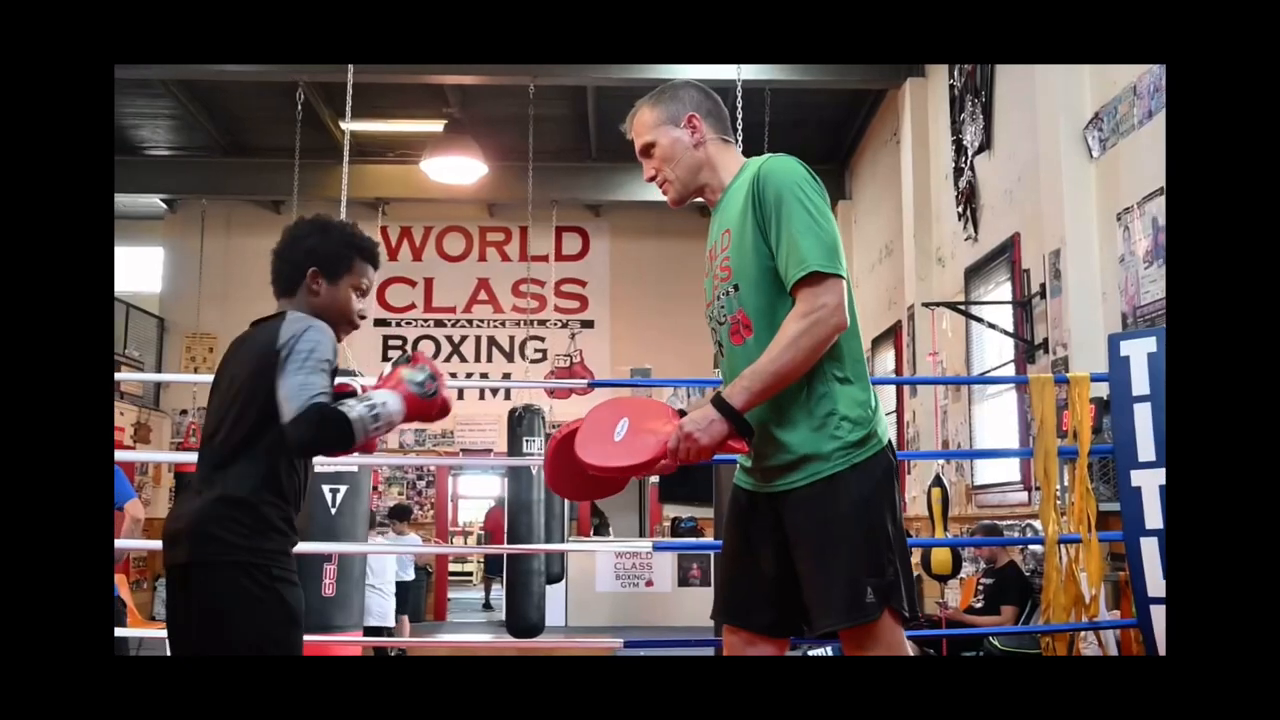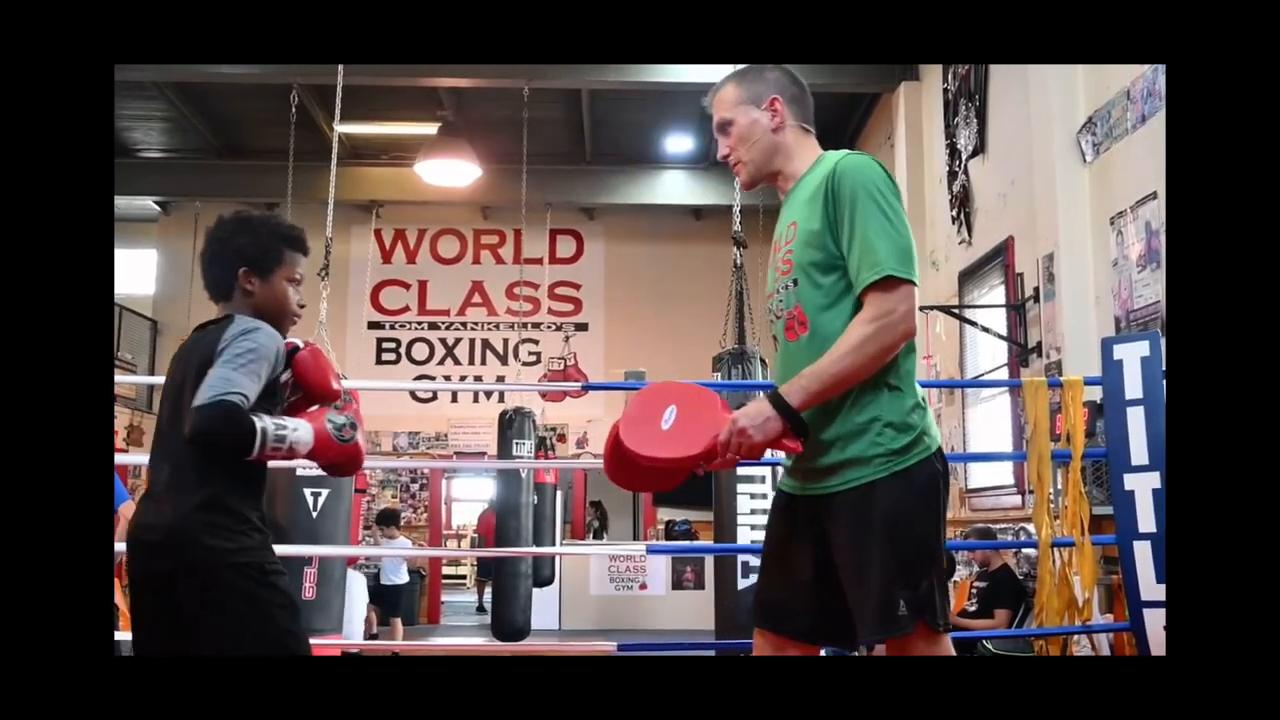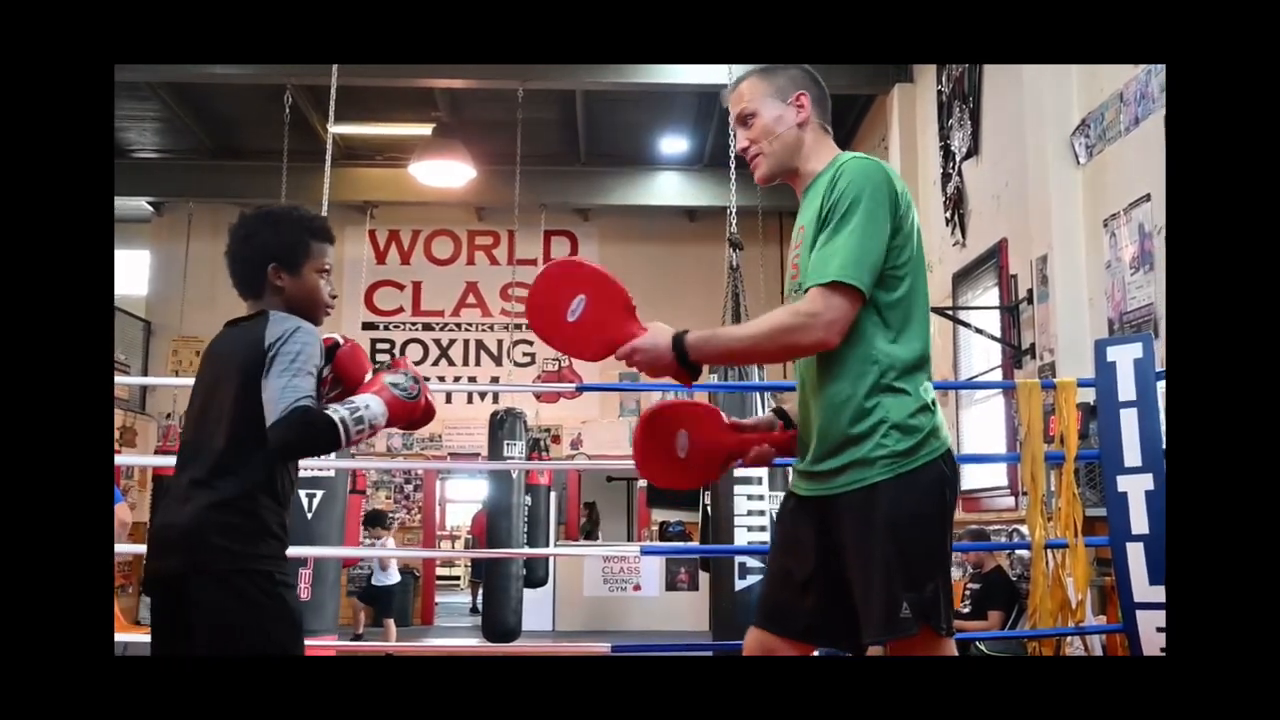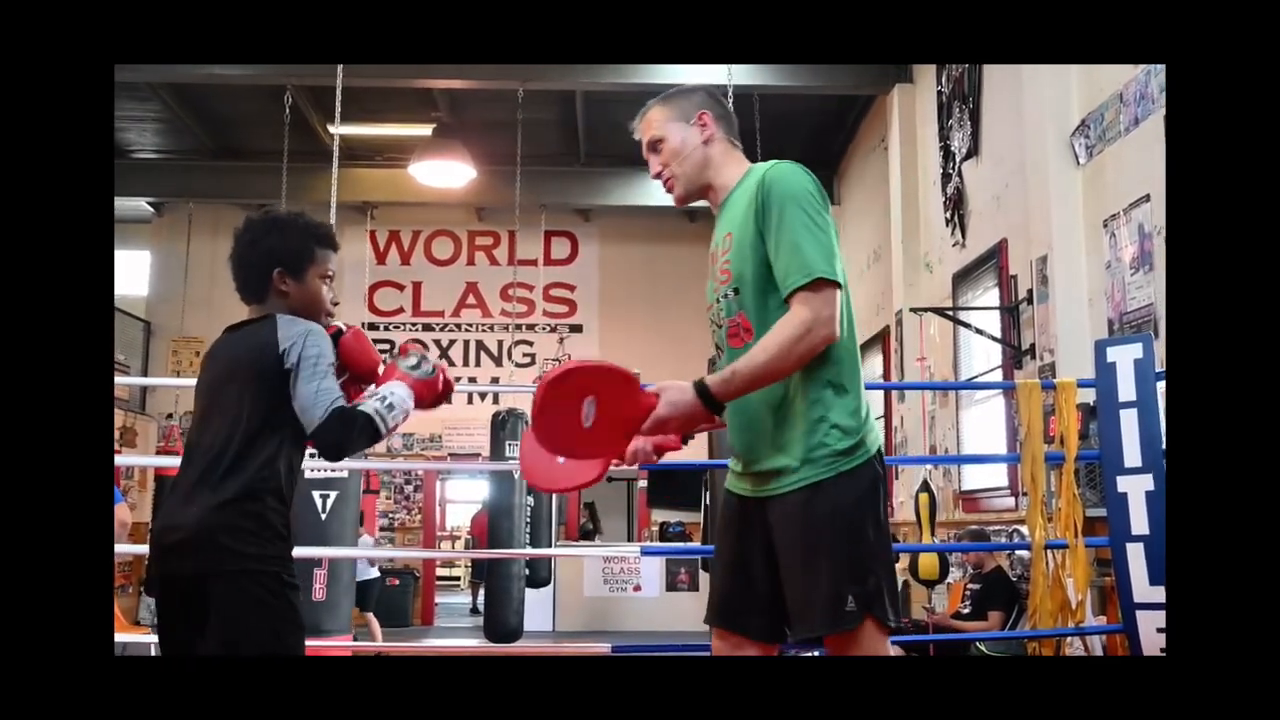
dt=0.5s
person 1, frame 1
left shoulder: (775, 178)
right shoulder: (724, 223)
left elbow: (826, 311)
left wrist: (725, 409)
right wrist: (687, 426)
left hip: (834, 461)
right hip: (763, 473)
left knee: (874, 636)
right knee: (746, 638)
person 1, frame 2
left shoulder: (849, 174)
right shoulder: (793, 214)
left elbow: (893, 315)
left wrist: (781, 405)
right wrist: (752, 420)
left hip: (879, 467)
right hip: (809, 476)
left knee: (914, 642)
right knee: (777, 641)
person 1, frame 3
left shoulder: (857, 177)
right shoulder: (816, 202)
left elbow: (823, 323)
left wrist: (683, 346)
right wrist: (781, 421)
left hip: (889, 467)
right hip: (822, 475)
left knee: (915, 646)
right knee: (769, 645)
person 1, frame 4
left shoulder: (778, 183)
right shoulder: (728, 224)
left elbow: (818, 321)
left wrist: (704, 395)
right wrist: (678, 426)
left hip: (824, 467)
right hip: (754, 478)
left knee: (856, 641)
right knee: (735, 642)
person 2, frame 1
left shoulder: (246, 344)
right shoulder: (307, 332)
right elbow: (312, 432)
right wrist: (399, 396)
left hip: (195, 533)
right hip: (242, 540)
person 2, frame 2
left shoulder: (191, 348)
right shoulder: (255, 335)
right elbow: (216, 424)
left wrist: (286, 401)
right wrist: (312, 432)
left hip: (154, 538)
right hip: (220, 542)
person 2, frame 3
left shoulder: (224, 342)
right shoulder: (292, 333)
right elbow: (293, 432)
left wrist: (323, 393)
right wrist: (380, 403)
left hip: (176, 537)
right hip: (236, 545)
person 2, frame 4
left shoulder: (224, 347)
right shoulder: (301, 336)
right elbow: (336, 435)
left wrist: (326, 386)
right wrist: (405, 386)
left hip: (178, 536)
right hip: (243, 544)
